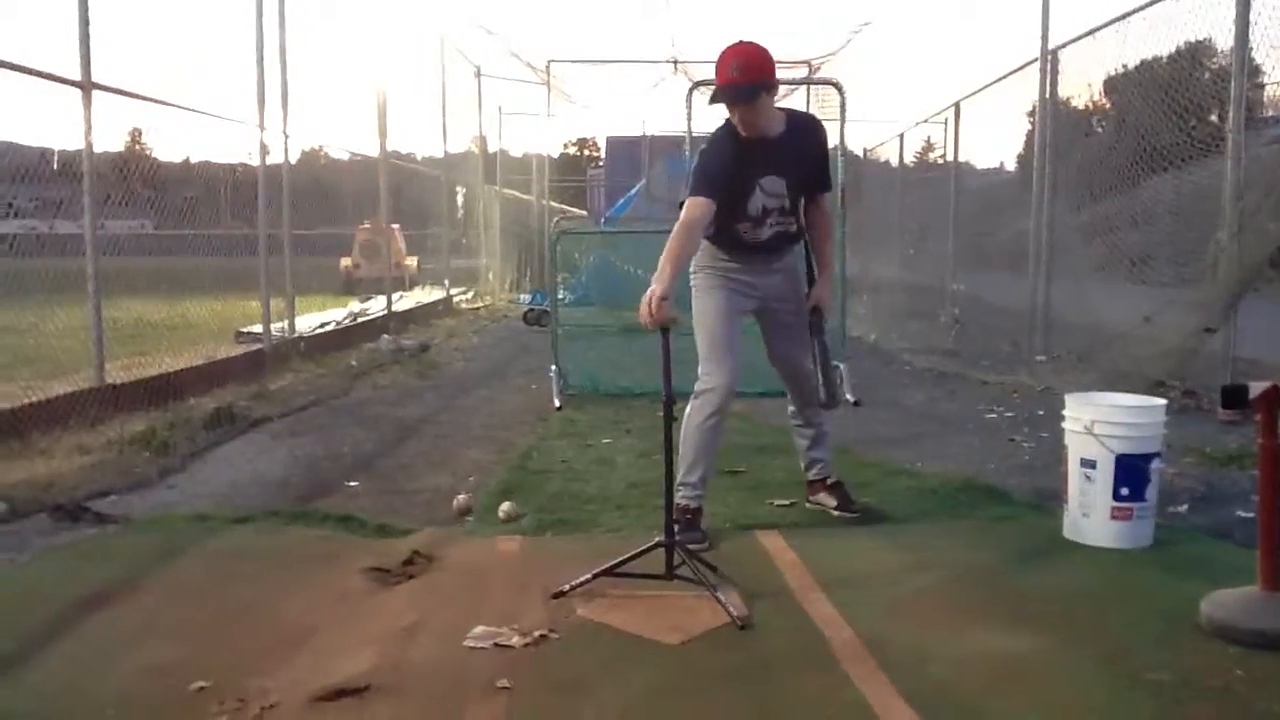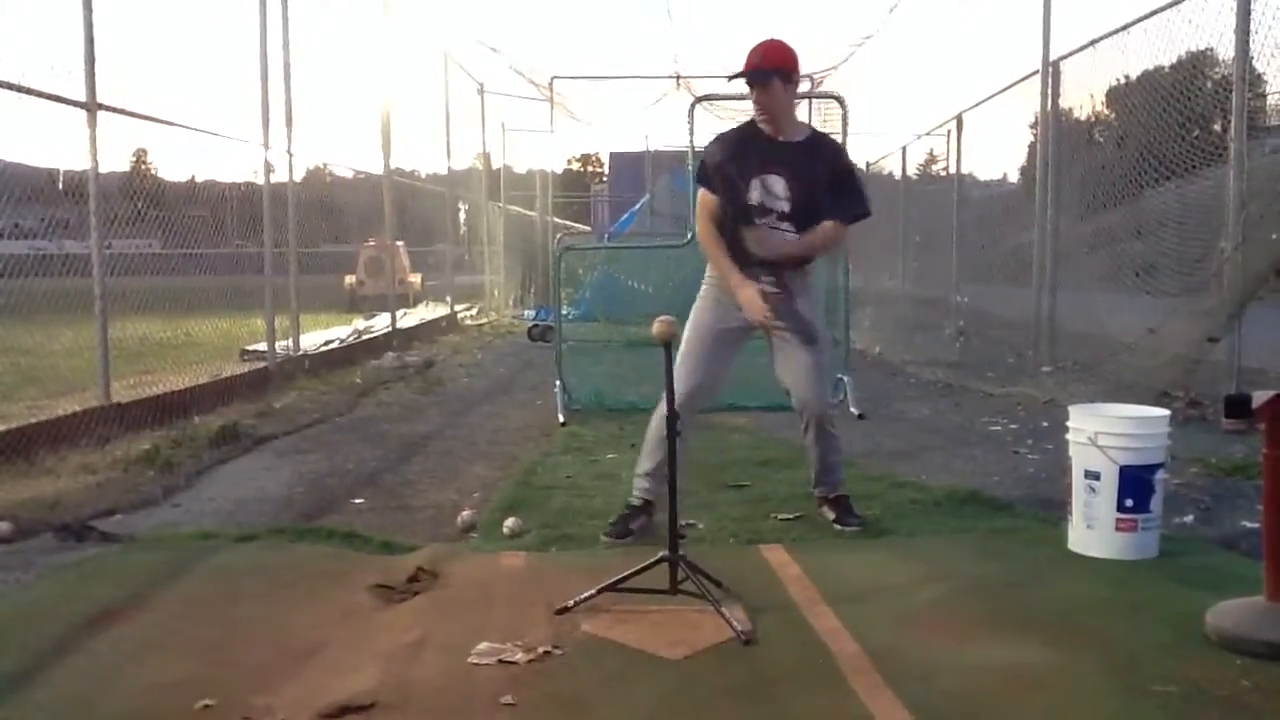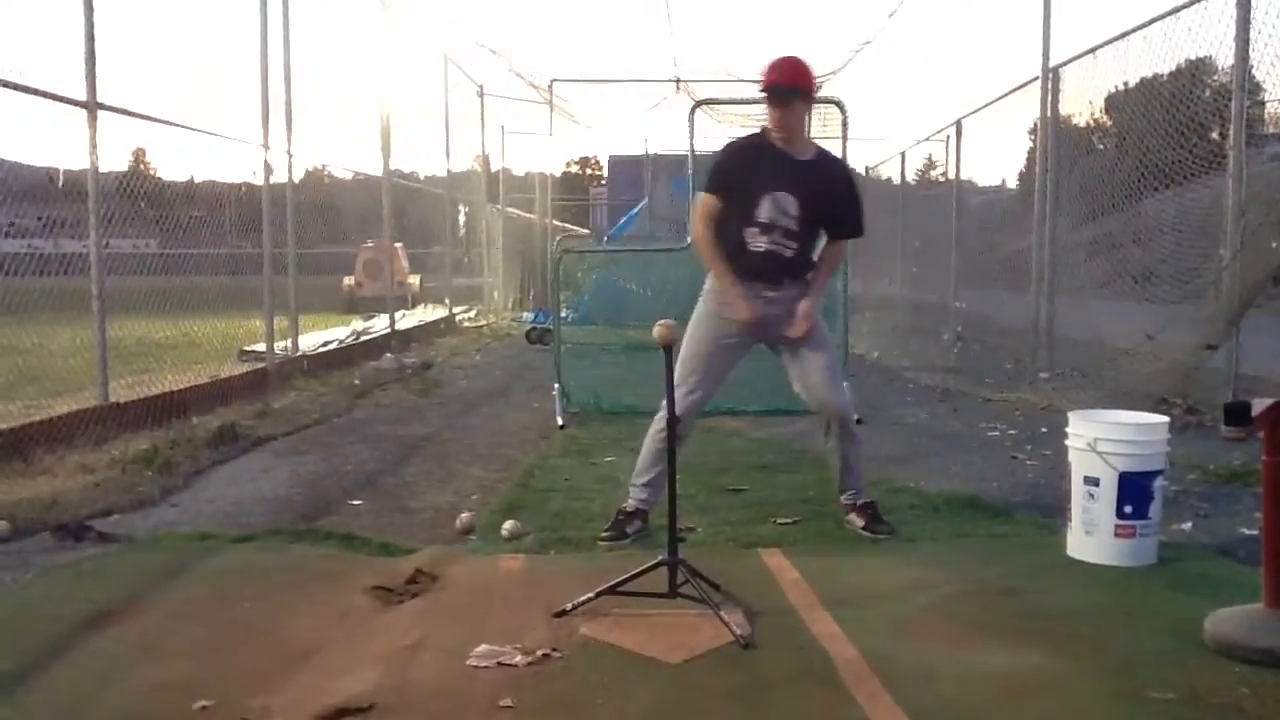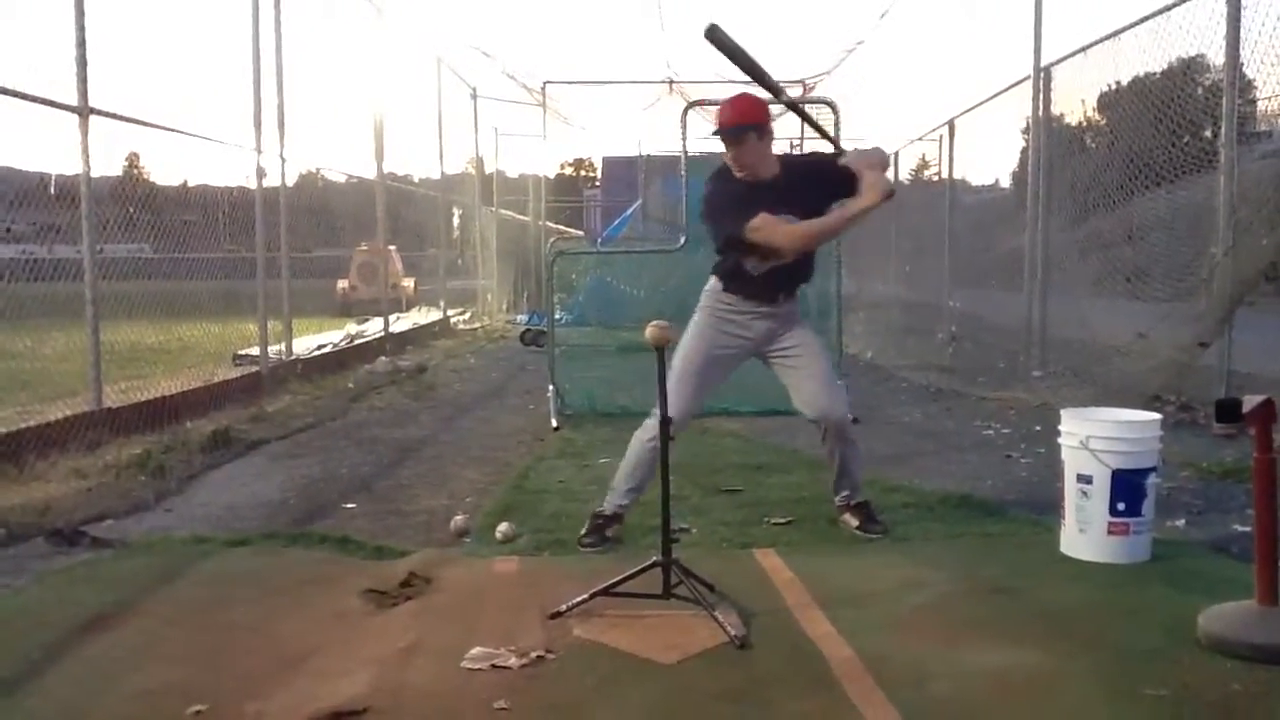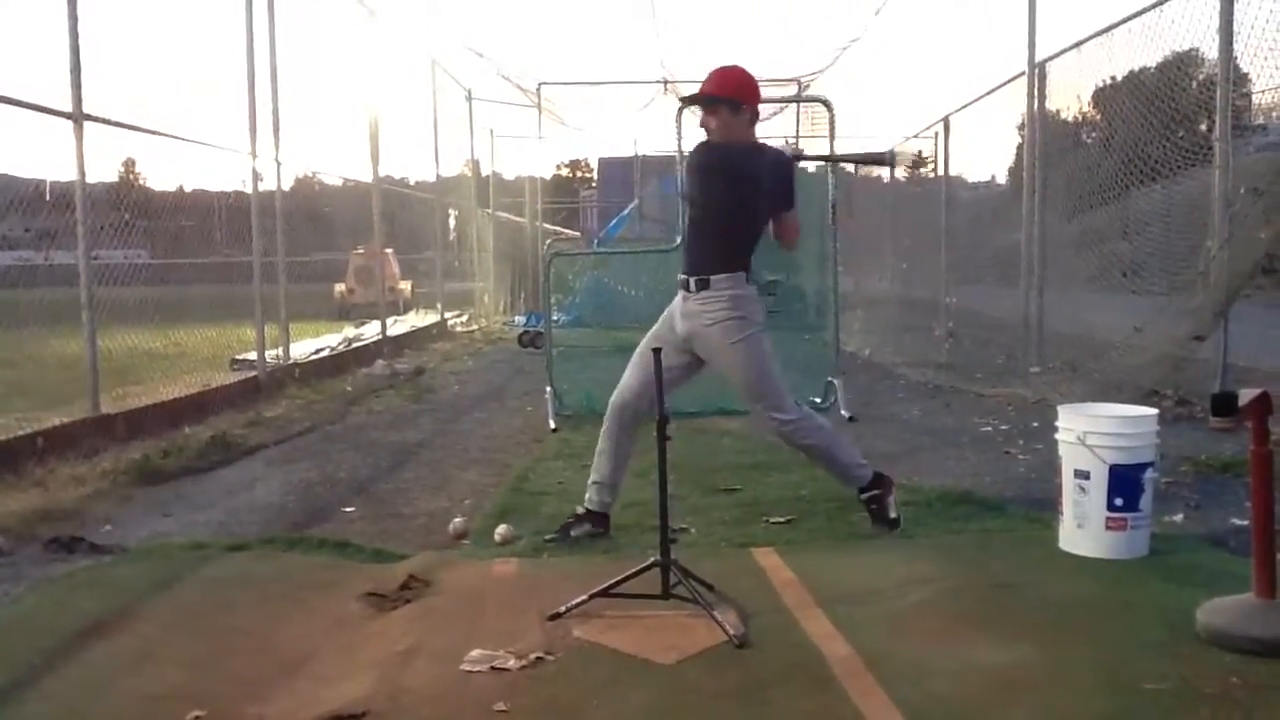
dt=1s
person 1, frame 1
left shoulder: (808, 134)
right shoulder: (720, 151)
left elbow: (816, 206)
right elbow: (692, 220)
left wrist: (824, 277)
right wrist: (662, 280)
left hip: (783, 267)
right hip: (722, 268)
left knee: (805, 377)
right knee: (718, 384)
left ankle: (819, 478)
right ankle: (687, 504)
person 1, frame 2
left shoulder: (827, 155)
right shoulder: (729, 147)
left elbow: (835, 231)
right elbow: (704, 223)
left wrist: (789, 248)
right wrist: (741, 286)
left hip: (791, 289)
right hip: (727, 283)
left knee: (814, 399)
right knee: (683, 393)
left ankle: (829, 492)
right ankle: (643, 501)
person 1, frame 3
left shoulder: (833, 174)
right shoulder: (738, 156)
left elbow: (836, 246)
right elbow: (702, 227)
left wrist: (812, 300)
right wrist: (733, 295)
left hip: (793, 297)
right hip: (729, 294)
left knee: (833, 402)
right knee: (680, 403)
left ankle: (854, 501)
right ankle: (637, 505)
person 1, frame 4
left shoulder: (807, 172)
right shoulder: (721, 193)
left elbow: (877, 160)
right elbow: (789, 239)
left wrist: (866, 166)
right wrist: (861, 204)
left hip: (783, 314)
right hip: (725, 310)
left knee: (832, 411)
right knee: (672, 415)
left ankle: (850, 500)
right ankle: (611, 511)
person 1, frame 5
left shoulder: (709, 158)
right shoulder: (773, 164)
right elbow: (790, 239)
right wrist: (783, 174)
left hip: (725, 307)
right hip: (687, 302)
left knee: (783, 415)
right knee: (625, 405)
left ankle: (873, 485)
right ankle: (596, 511)
